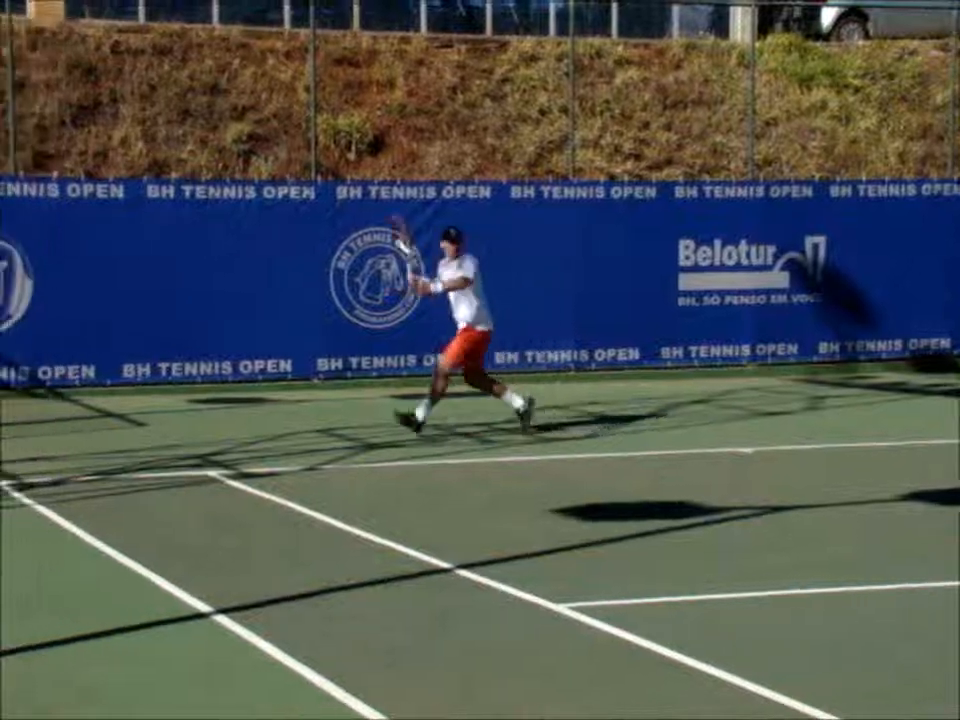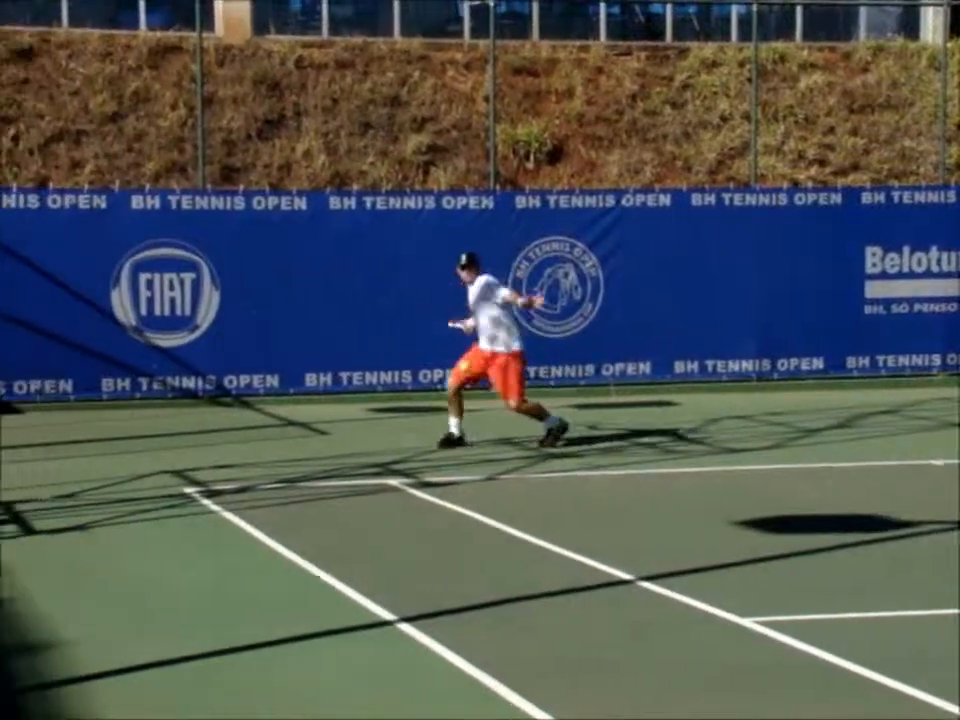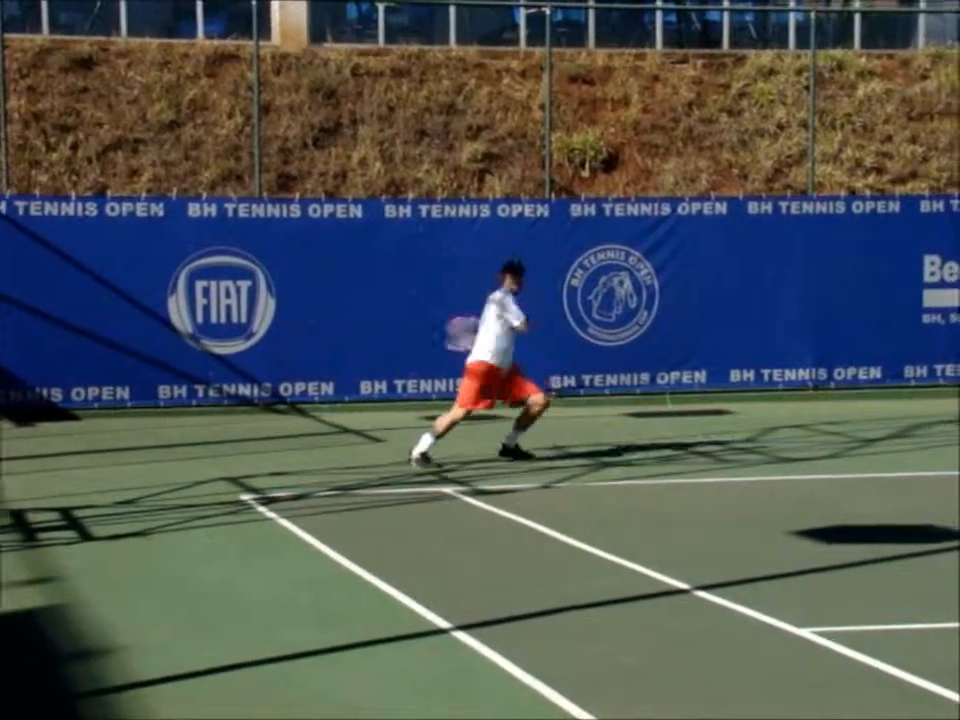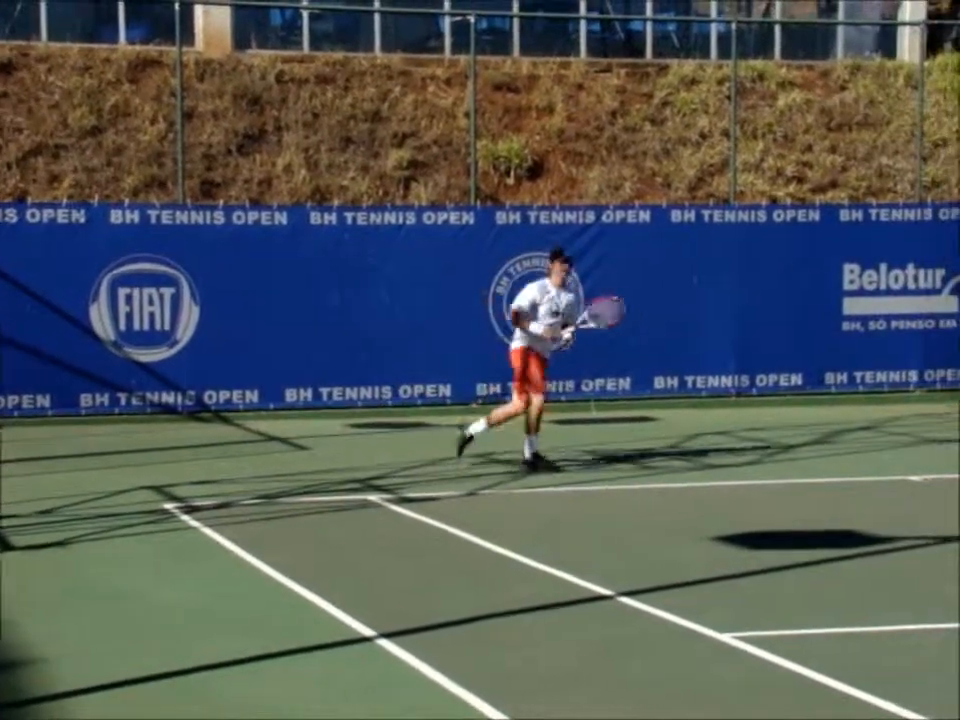
dt=0.5s
person 1, frame 1
left shoulder: (467, 260)
right shoulder: (444, 264)
left elbow: (465, 282)
left wrist: (434, 287)
right wrist: (420, 283)
left hip: (476, 327)
right hip: (469, 327)
left knee: (443, 365)
right knee: (474, 377)
left ankle: (420, 416)
right ankle: (521, 405)
person 1, frame 2
left shoulder: (485, 283)
right shoulder: (474, 289)
left elbow: (507, 295)
left wrist: (523, 301)
left hip: (507, 351)
right hip: (484, 349)
left knee: (515, 403)
right knee: (453, 385)
left ankle: (555, 425)
right ankle: (455, 434)
person 1, frame 3
left shoulder: (504, 301)
right shoulder: (501, 298)
right elbow: (522, 327)
right wrist: (523, 323)
left hip: (504, 369)
right hip: (484, 365)
left knee: (540, 402)
right knee: (460, 413)
left ankle: (509, 444)
right ankle: (419, 451)
person 1, frame 4
left shoulder: (571, 295)
right shoulder: (536, 288)
left elbow: (569, 325)
right elbow: (515, 316)
left wrist: (567, 334)
right wrist: (539, 330)
left hip: (541, 354)
right hip: (526, 349)
left knee: (520, 406)
right knee: (538, 397)
left ankle: (471, 431)
right ankle: (531, 454)
